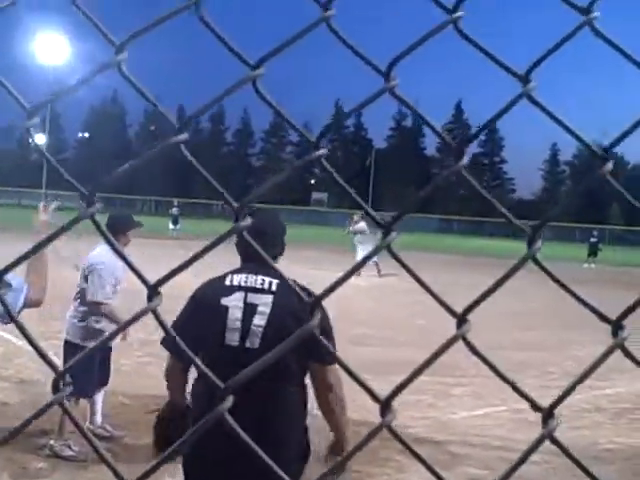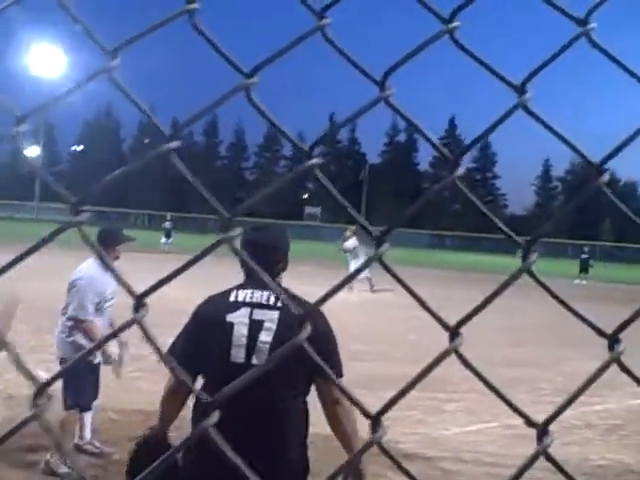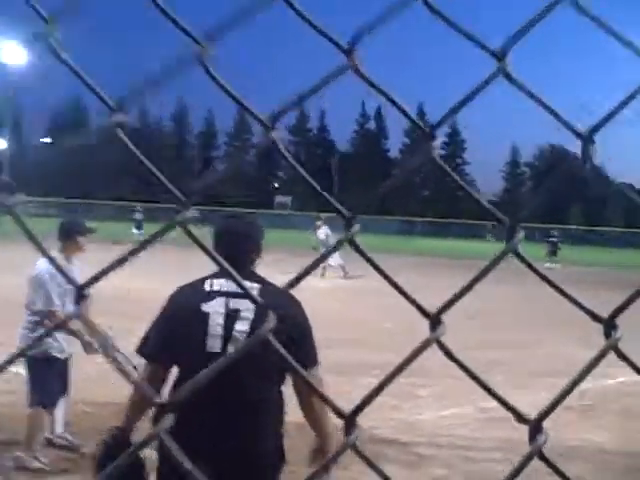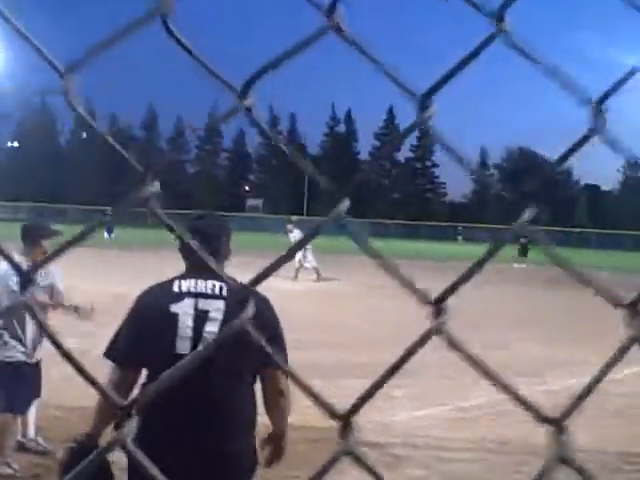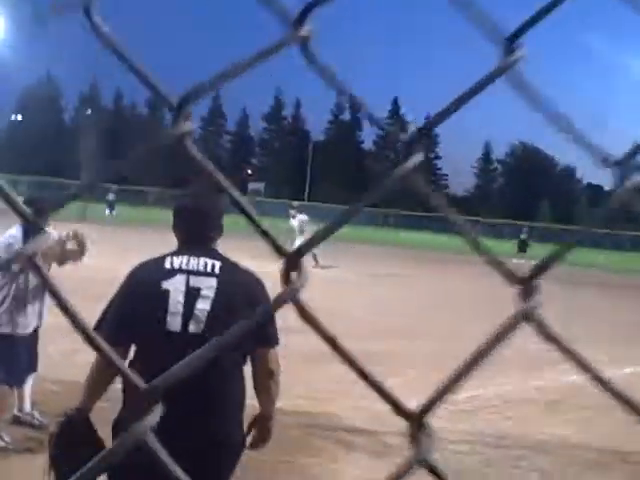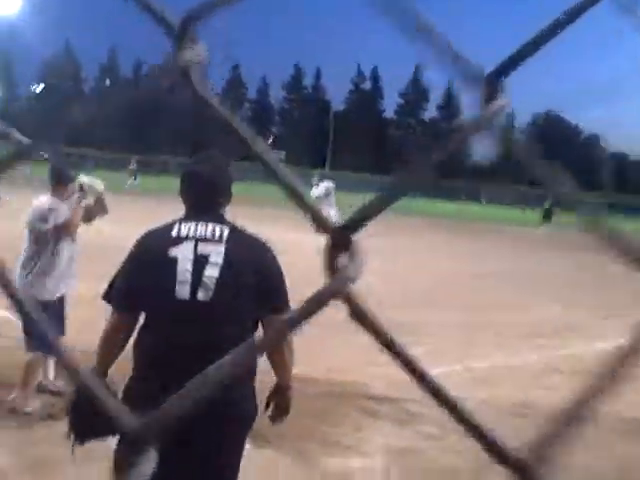
dt=0.2s
person 1, frame 1
left shoulder: (207, 293)
right shoulder: (302, 302)
left elbow: (176, 366)
right elbow: (327, 382)
left wrist: (178, 402)
right wrist: (341, 437)
left hip: (211, 438)
right hip: (278, 443)
person 1, frame 2
left shoulder: (211, 309)
right shoulder: (308, 317)
left elbow: (179, 384)
right elbow: (334, 397)
left wrist: (161, 429)
right wrist: (354, 453)
left hip: (211, 453)
right hip: (279, 458)
person 1, frame 3
left shoulder: (185, 298)
right shoulder: (284, 305)
left elbow: (153, 376)
right elbow: (307, 385)
left wrist: (126, 427)
right wrist: (324, 438)
left hip: (189, 442)
right hip: (255, 448)
person 1, frame 4
left shoulder: (152, 300)
right shoulder: (253, 304)
left elbow: (121, 380)
right elbow: (277, 386)
left wrist: (93, 434)
right wrist: (280, 431)
left hip: (158, 447)
right hip: (226, 449)
person 1, frame 5
left shoulder: (144, 276)
right shoulder: (246, 285)
right elbow: (267, 365)
left wrist: (84, 407)
right wrist: (267, 413)
right hip: (214, 429)
person 1, frame 6
left shoulder: (151, 244)
right shoulder: (256, 252)
left elbow: (121, 322)
left wrist: (99, 372)
right wrist: (284, 384)
left hip: (155, 392)
right hip: (225, 398)
person 2, frame 1
left shoulder: (110, 256)
right shoulder: (104, 262)
right elbow: (99, 303)
left wrist: (115, 324)
right wrist: (122, 323)
left hip: (100, 331)
right hip: (85, 332)
left knee: (99, 381)
right knee: (77, 388)
left ankle: (95, 423)
right ankle: (59, 440)
person 2, frame 2
left shoulder: (105, 272)
right shoulder: (88, 277)
right elbow: (82, 320)
left wrist: (106, 341)
right wrist: (105, 346)
left hip: (91, 347)
right hip: (76, 347)
left knee: (88, 397)
right knee: (76, 403)
left ankle: (84, 439)
right ankle: (55, 457)
person 2, frame 3
left shoulder: (71, 265)
right shoulder: (47, 270)
right elbow: (52, 314)
right wrist: (82, 335)
left hip: (59, 342)
right hip: (42, 343)
left knee: (58, 391)
right knee: (43, 400)
left ankle: (56, 433)
right ankle: (27, 453)
person 2, frame 4
left shoulder: (45, 269)
left elbow: (57, 297)
right elbow: (26, 303)
left wrist: (66, 304)
right wrist: (55, 303)
left hip: (31, 346)
left knee: (30, 395)
left ankle: (28, 437)
person 2, frame 5
left shoulder: (46, 236)
right elbow: (33, 263)
right wrist: (59, 243)
left hip: (31, 316)
left knee: (27, 368)
left ankle: (24, 410)
person 2, frame 6
left shoulder: (69, 202)
right shoulder: (45, 206)
left elbow: (98, 212)
right elbow: (69, 229)
right wrist: (79, 198)
left hip: (55, 285)
right hip: (37, 287)
left knee: (52, 337)
right knee: (40, 344)
left ankle: (47, 379)
right ankle: (22, 396)
